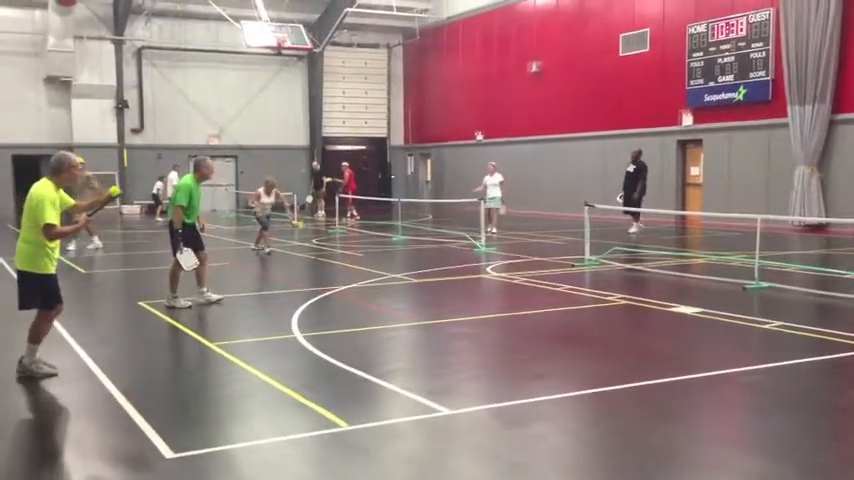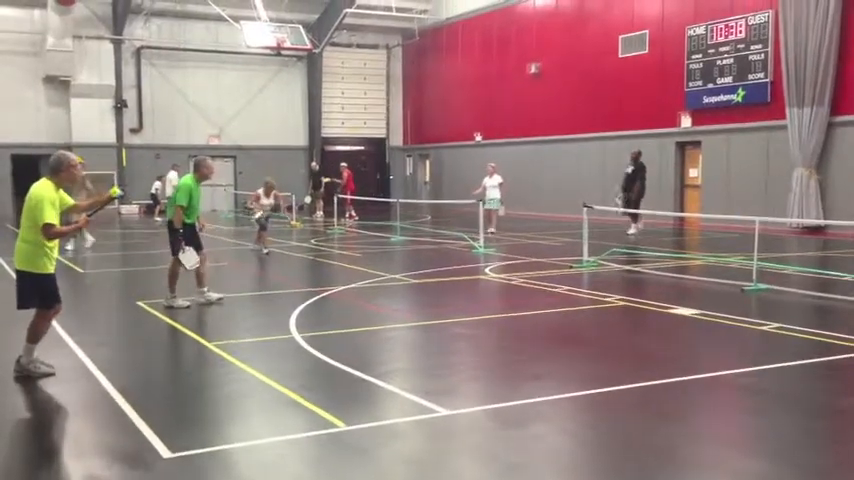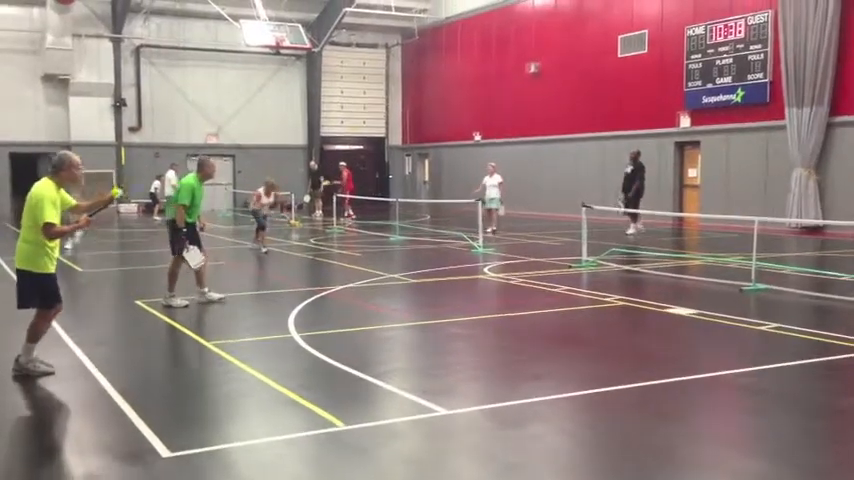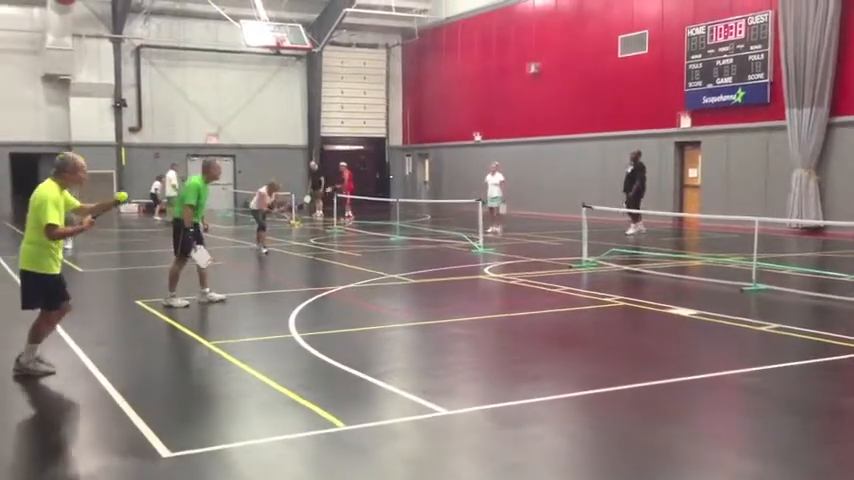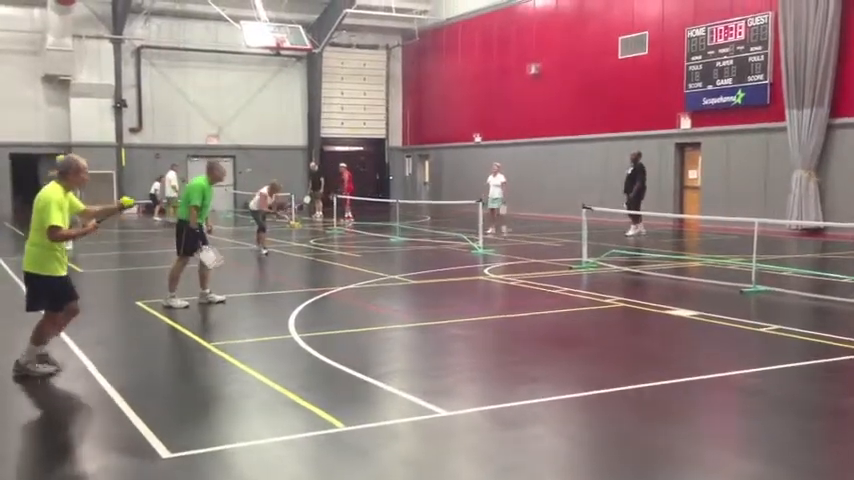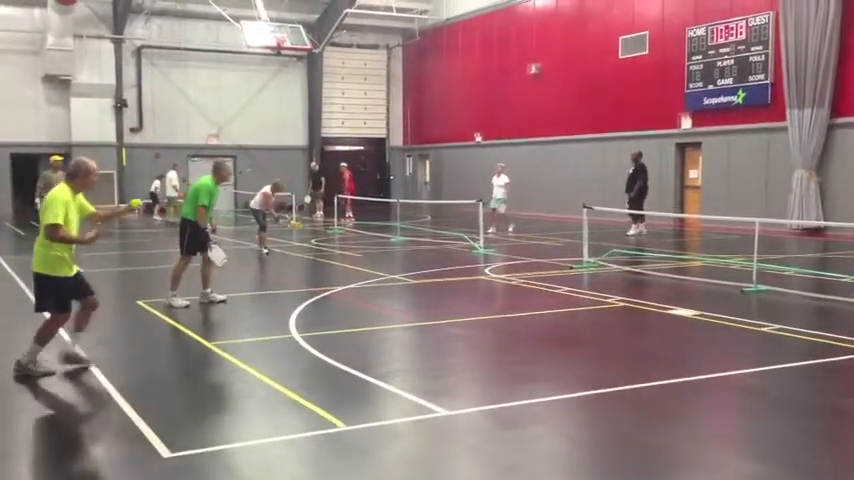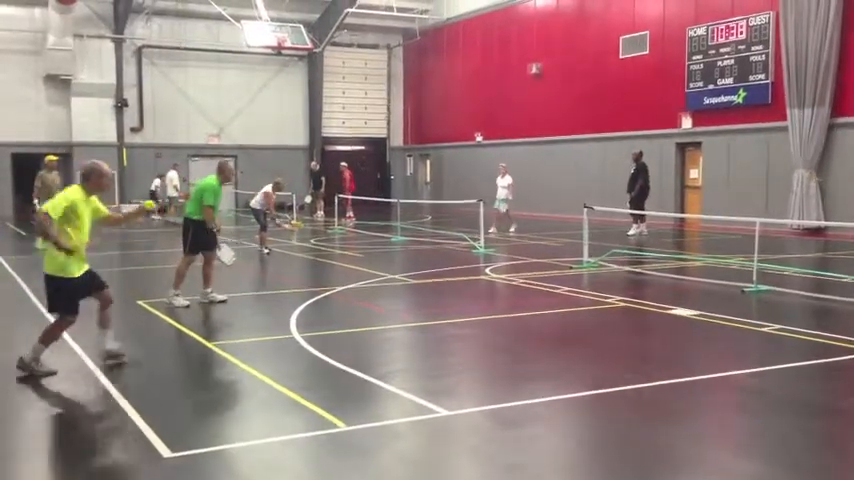
dt=0.1s
person 1, frame 1
left shoulder: (53, 190)
right shoulder: (44, 193)
left elbow: (77, 207)
right elbow: (51, 233)
left wrist: (104, 198)
right wrist: (78, 226)
left hip: (41, 262)
right hip: (36, 263)
left knee: (53, 309)
right knee: (46, 312)
left ankle: (30, 358)
right ankle: (28, 363)
person 1, frame 2
left shoulder: (53, 190)
right shoulder: (44, 193)
left elbow: (76, 206)
right elbow: (50, 232)
left wrist: (105, 198)
right wrist: (77, 227)
left hip: (41, 262)
right hip: (35, 264)
left knee: (52, 309)
right knee: (45, 312)
left ankle: (28, 357)
right ankle: (25, 363)
person 1, frame 3
left shoulder: (55, 190)
right shoulder: (45, 192)
left elbow: (78, 207)
right elbow: (50, 232)
left wrist: (105, 199)
right wrist: (78, 226)
left hip: (41, 262)
right hip: (36, 263)
left knee: (53, 309)
right knee: (46, 312)
left ankle: (27, 356)
right ankle: (24, 362)
person 1, frame 4
left shoulder: (59, 191)
right shoulder: (48, 194)
left elbow: (82, 209)
right elbow: (52, 233)
left wrist: (111, 203)
right wrist: (81, 228)
left hip: (49, 264)
right hip: (39, 265)
left knee: (62, 308)
right knee: (49, 313)
left ankle: (29, 354)
right ankle: (24, 362)
person 1, frame 5
left shoulder: (64, 194)
right shoulder: (52, 196)
left elbow: (87, 212)
right elbow: (55, 235)
left wrist: (115, 208)
right wrist: (85, 231)
left hip: (54, 266)
right hip: (43, 267)
left knee: (71, 308)
right knee: (54, 315)
left ankle: (39, 352)
right ankle: (25, 362)
person 1, frame 6
left shoulder: (76, 197)
right shoulder: (59, 197)
left elbow: (97, 216)
right elbow: (54, 232)
left wrist: (123, 211)
right wrist: (83, 239)
left hip: (67, 266)
right hip: (51, 268)
left knee: (90, 302)
right knee: (59, 317)
left ankle: (72, 351)
right ankle: (27, 361)
person 1, frame 7
left shoulder: (90, 199)
right shoulder: (69, 197)
left elbow: (111, 219)
right elbow: (40, 220)
left wrist: (137, 213)
right wrist: (58, 243)
left hip: (78, 266)
right hip: (61, 269)
left knee: (106, 298)
right knee: (67, 318)
left ankle: (109, 348)
right ankle: (30, 360)
person 2, frame 1
left shoulder: (195, 183)
right shoulder: (186, 184)
right elbow: (178, 210)
left wrist: (199, 220)
right wrist: (178, 235)
left hip: (190, 225)
right hip: (180, 226)
left knee: (202, 257)
right knee: (179, 261)
left ankle: (202, 293)
right ankle: (172, 298)
person 2, frame 2
left shoulder: (196, 183)
right shoulder: (186, 184)
right elbow: (178, 210)
left wrist: (198, 220)
right wrist: (178, 235)
left hip: (190, 224)
right hip: (179, 225)
left knee: (200, 256)
right knee: (178, 260)
left ankle: (203, 293)
right ankle: (171, 298)
person 2, frame 3
left shoulder: (198, 182)
right shoulder: (189, 183)
right elbow: (180, 209)
left wrist: (199, 220)
right wrist: (182, 234)
left hip: (190, 223)
right hip: (180, 224)
right knee: (178, 259)
left ankle: (203, 293)
right ankle: (169, 297)
person 2, frame 4
left shoulder: (204, 184)
right shoulder: (195, 184)
right elbow: (187, 209)
left wrist: (203, 221)
right wrist: (189, 233)
left hip: (194, 224)
right hip: (183, 224)
right knee: (181, 260)
left ankle: (205, 292)
right ankle: (170, 297)
person 2, frame 5
left shoulder: (208, 185)
right shoulder: (199, 185)
right elbow: (193, 210)
left wrist: (206, 222)
right wrist: (196, 233)
left hip: (197, 225)
right hip: (187, 225)
right knee: (182, 260)
left ankle: (205, 293)
right ankle: (171, 297)
person 2, frame 6
left shoulder: (213, 184)
right shoulder: (206, 185)
right elbow: (201, 210)
left wrist: (211, 222)
right wrist: (204, 232)
left hip: (201, 224)
right hip: (190, 223)
left knee: (208, 257)
right knee: (185, 259)
left ankle: (206, 293)
right ankle: (172, 296)
person 2, frame 7
left shoulder: (216, 184)
right shoulder: (211, 185)
right elbow: (207, 210)
left wrist: (214, 223)
right wrist: (213, 232)
left hip: (202, 223)
right hip: (193, 222)
left knee: (210, 257)
right knee: (189, 258)
left ankle: (207, 293)
right ankle: (174, 294)
